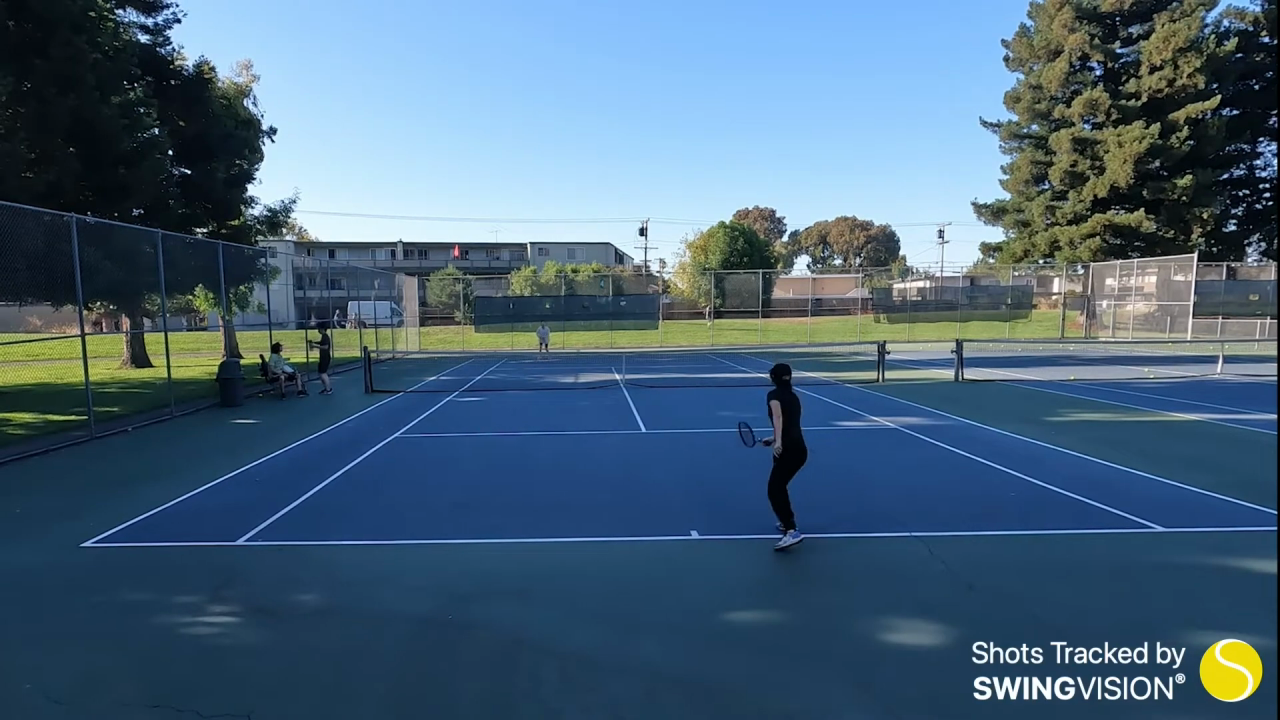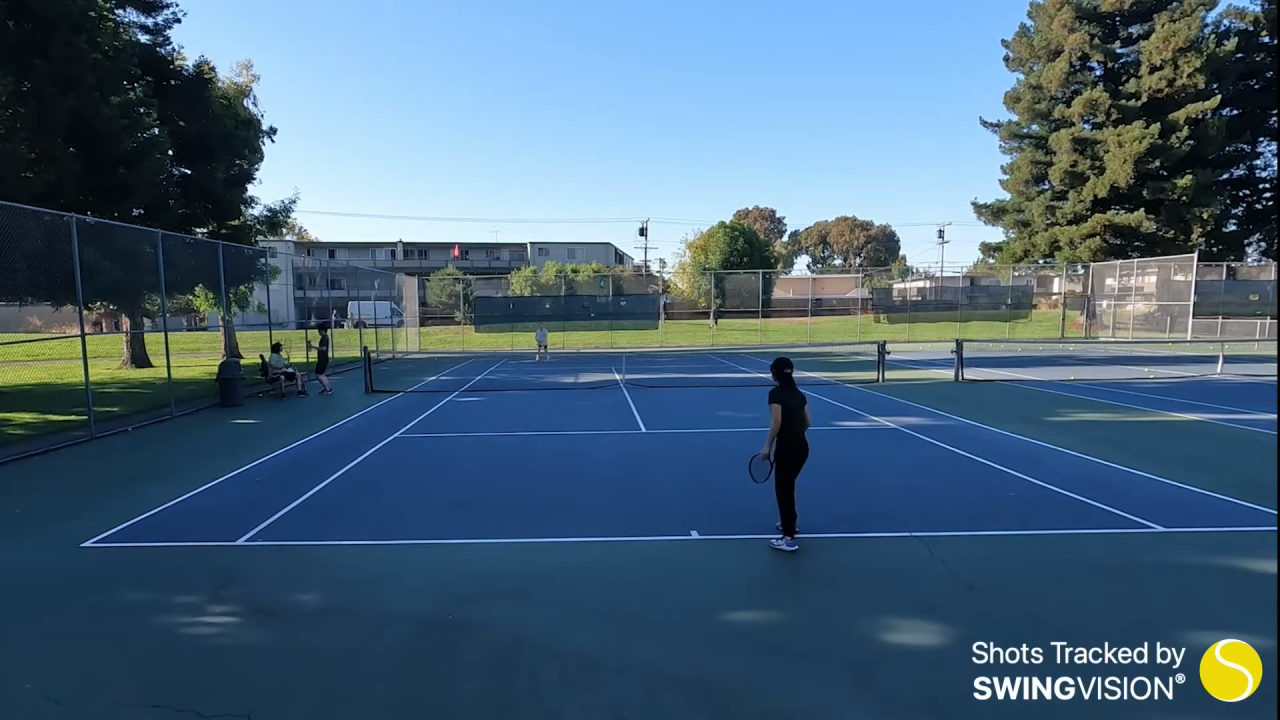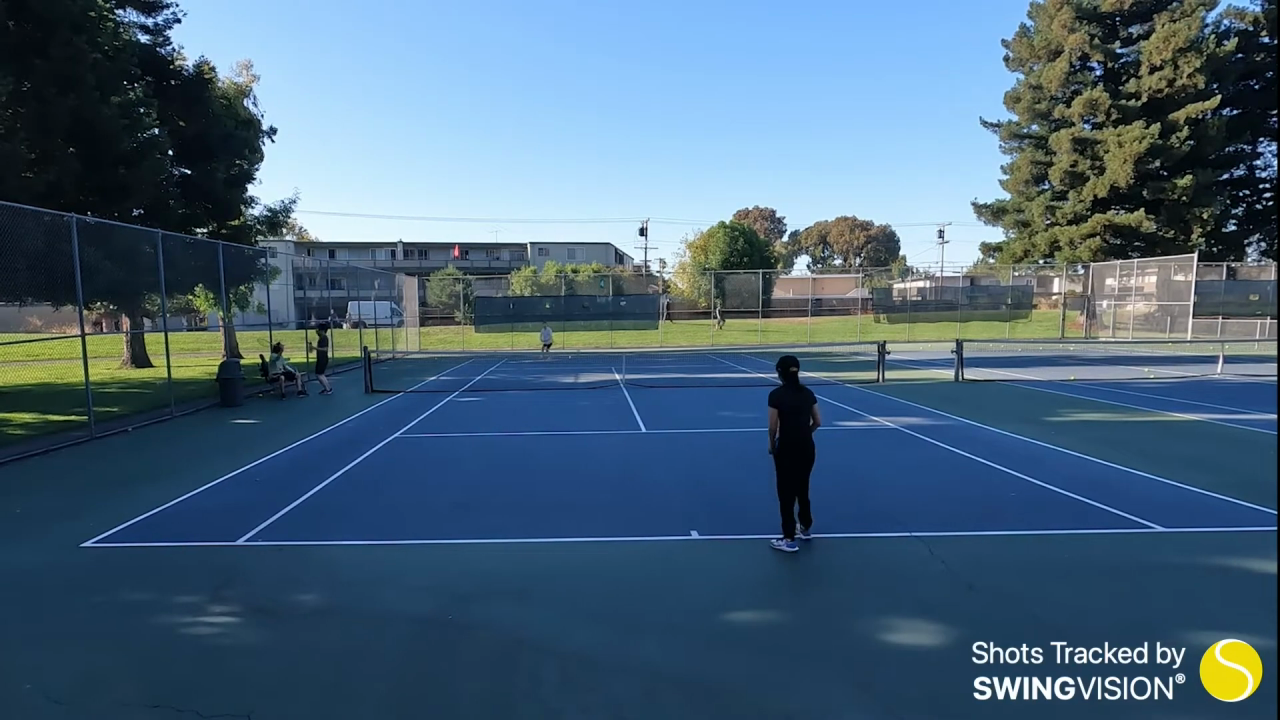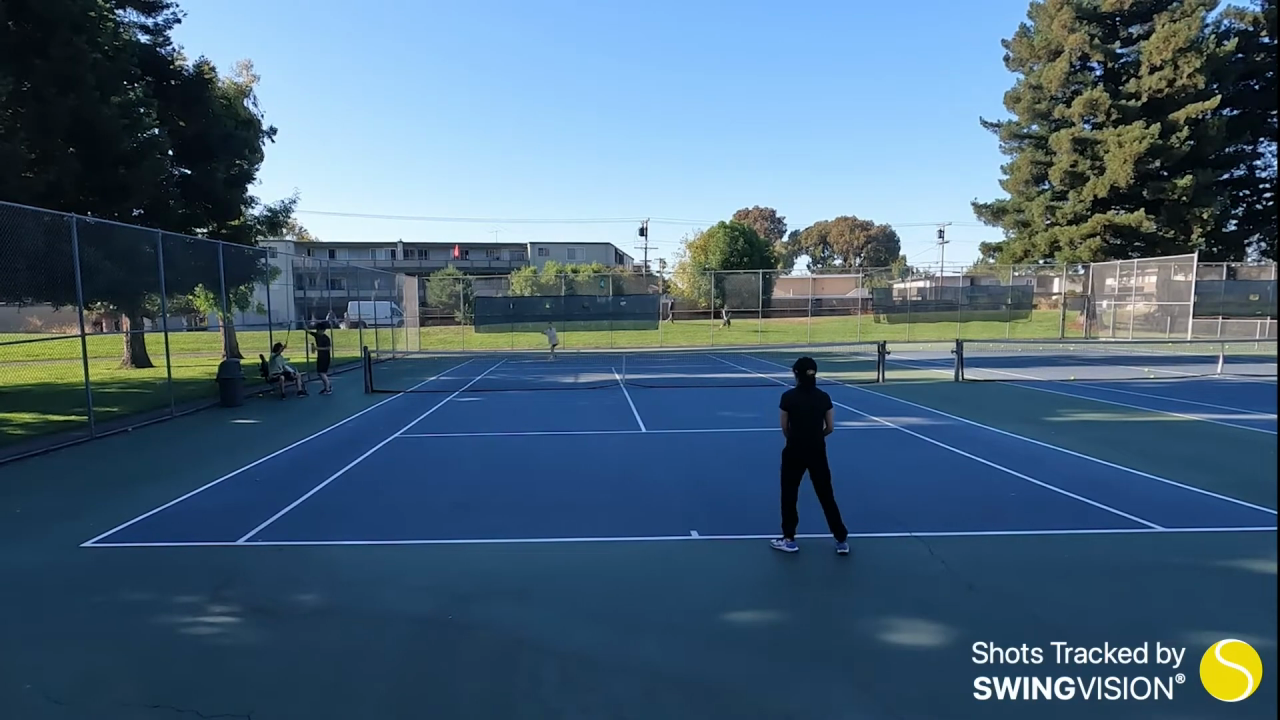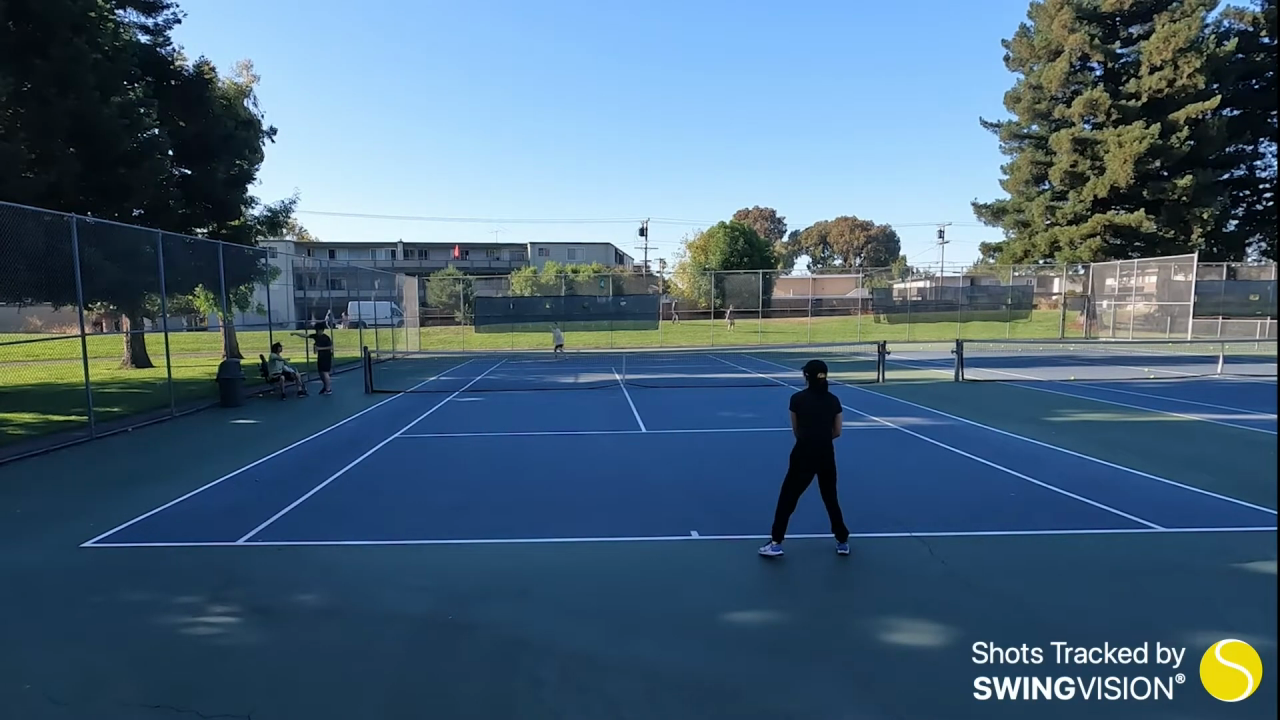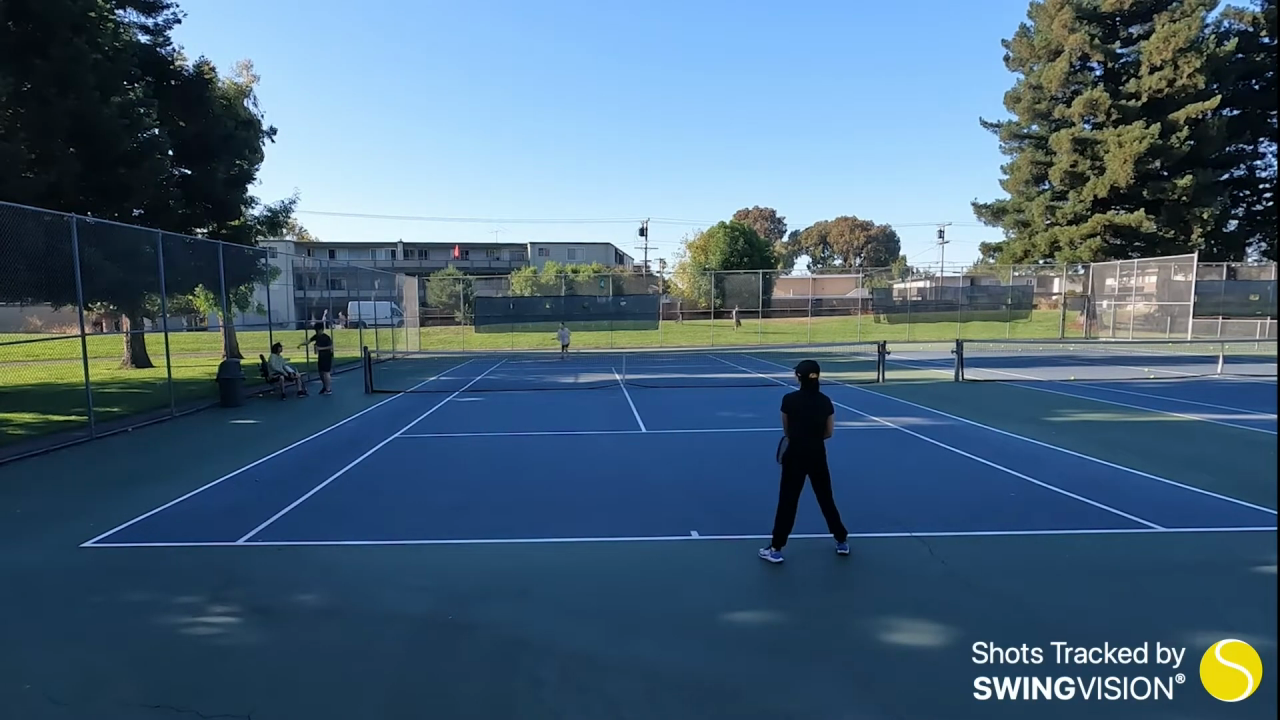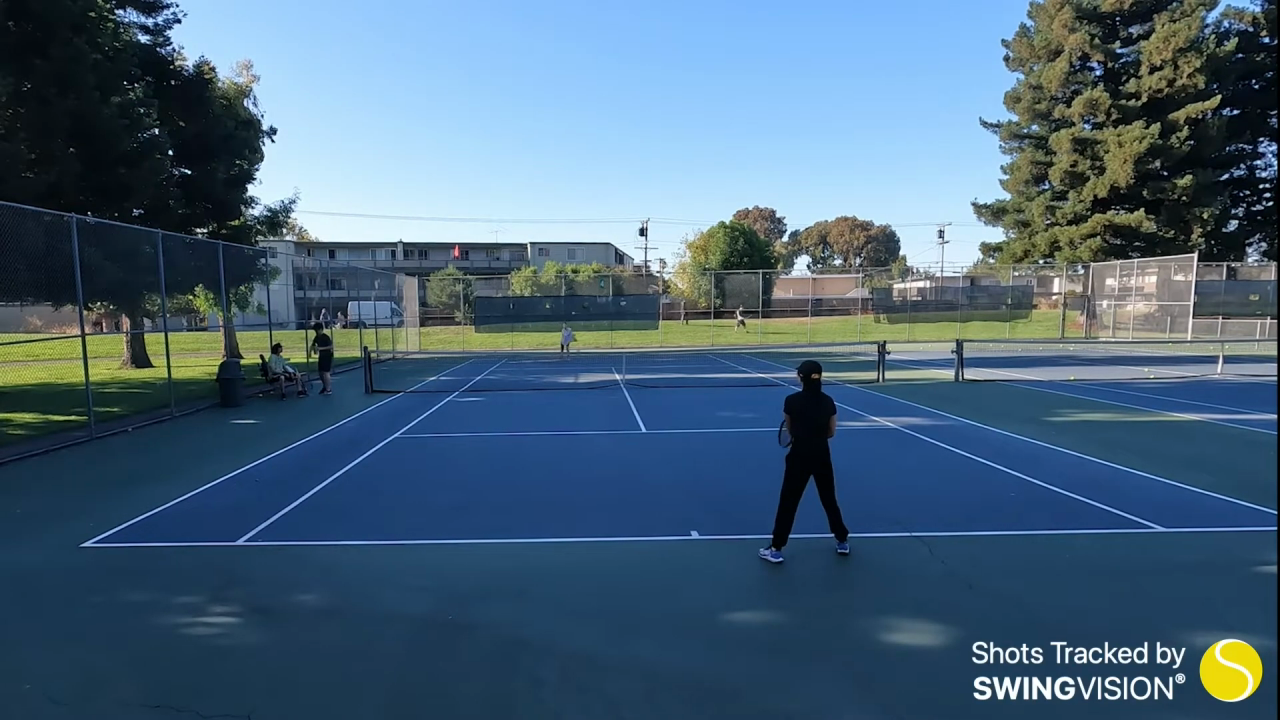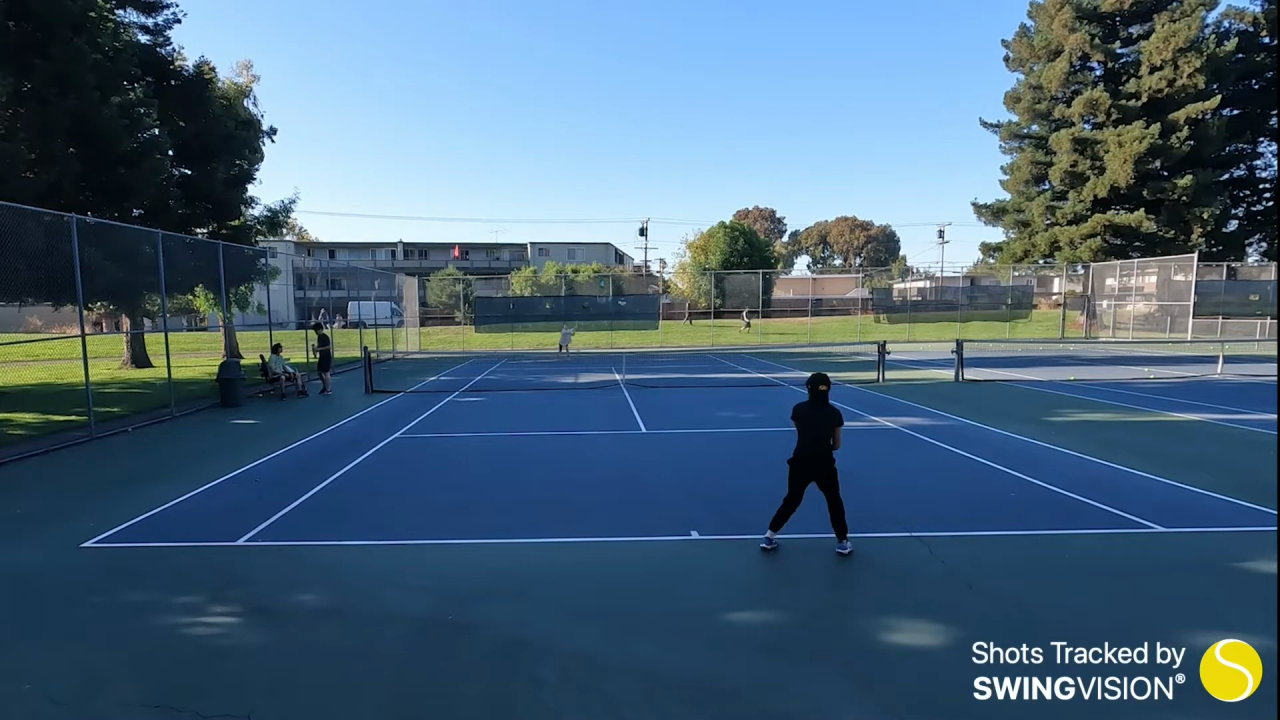
dt=0.3s
person 1, frame 1
left shoulder: (774, 395)
right shoulder: (793, 397)
left elbow: (777, 418)
left wrist: (778, 442)
right wrist: (775, 440)
left hip: (788, 449)
right hip: (799, 449)
left knee: (774, 491)
right knee: (779, 487)
left ankle: (791, 532)
right ankle: (789, 522)
person 1, frame 2
left shoulder: (776, 393)
right shoulder: (799, 393)
left elbow: (776, 423)
right elbow: (806, 422)
left wrist: (768, 446)
left hip: (788, 447)
right hip: (802, 446)
left knee: (783, 490)
right knee: (787, 486)
left ankle: (789, 538)
right ankle: (789, 523)
person 1, frame 3
left shoulder: (776, 395)
right shoulder: (808, 393)
left elbow: (773, 426)
right elbow: (817, 422)
left wrist: (772, 443)
left hip: (787, 448)
right hip: (807, 447)
left knee: (786, 492)
right knee: (802, 489)
left ankle: (789, 539)
right ankle: (806, 528)
person 1, frame 4
left shoulder: (788, 397)
right shoulder: (824, 397)
left elbow: (784, 428)
right elbow: (830, 428)
left hip: (795, 450)
right hip: (818, 451)
left knee: (789, 494)
right knee: (826, 495)
left ankle: (788, 539)
right ankle: (841, 540)
person 1, frame 5
left shoulder: (797, 399)
right shoulder: (833, 401)
left elbow: (796, 429)
right elbow: (837, 432)
left hip: (803, 453)
right hip: (826, 454)
left knee: (788, 497)
right knee: (831, 498)
left ankle: (776, 543)
right ankle: (842, 542)
person 1, frame 6
left shoulder: (789, 400)
right shoulder: (826, 402)
left elbow: (786, 431)
right elbow: (828, 433)
left hip: (795, 455)
right hip: (818, 455)
left knee: (788, 502)
right knee: (826, 499)
left ankle: (776, 549)
right ankle: (841, 541)
person 1, frame 7
left shoulder: (792, 401)
right shoulder: (828, 402)
left elbow: (790, 430)
right elbow: (831, 433)
left hip: (799, 456)
right hip: (822, 456)
left knee: (788, 501)
right knee: (829, 499)
left ankle: (775, 549)
right ankle: (842, 541)
person 1, frame 8
left shoulder: (798, 409)
right shoulder: (835, 413)
right elbow: (836, 445)
left hip: (800, 462)
right hip: (824, 464)
left knee: (792, 500)
right knee: (834, 501)
left ankle: (770, 536)
right ankle: (842, 542)
